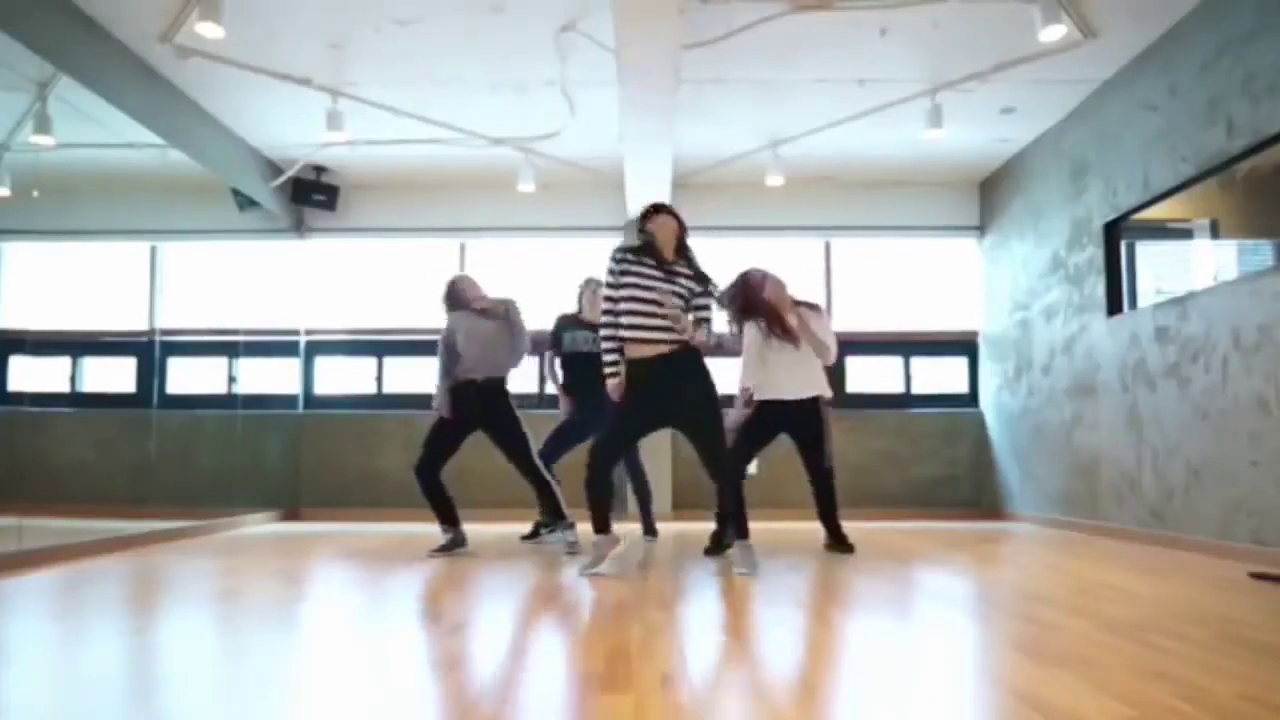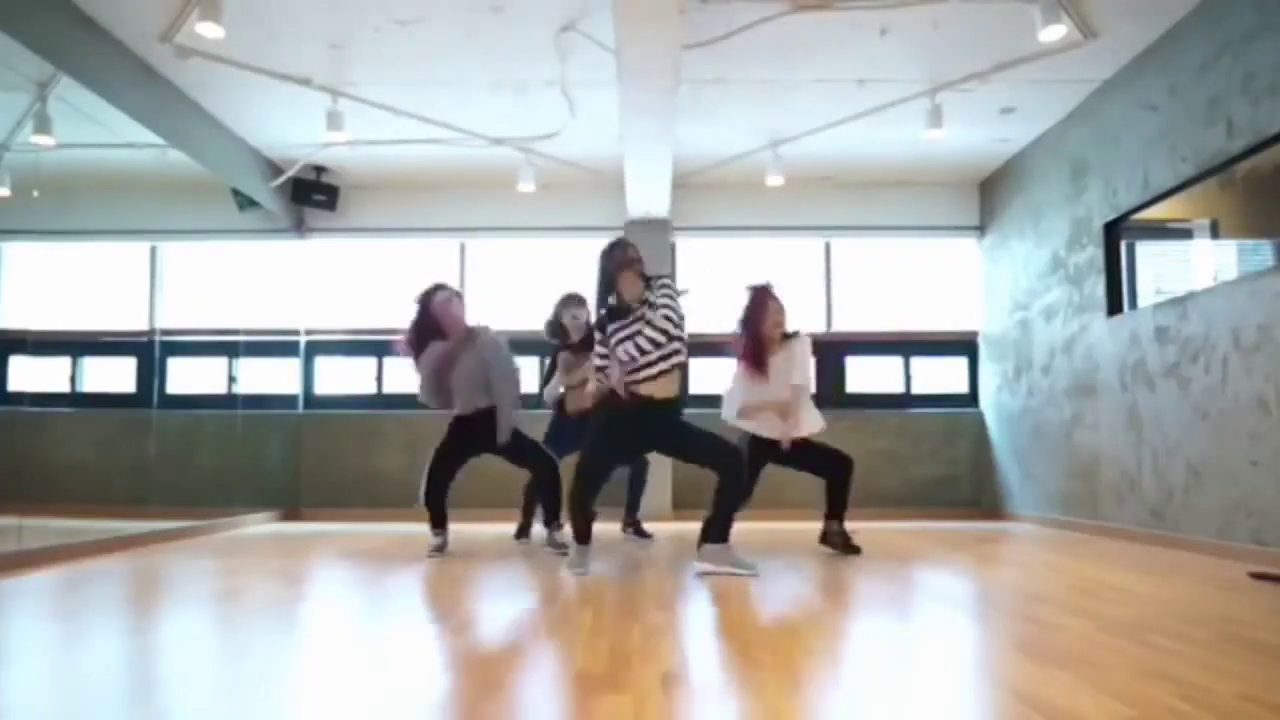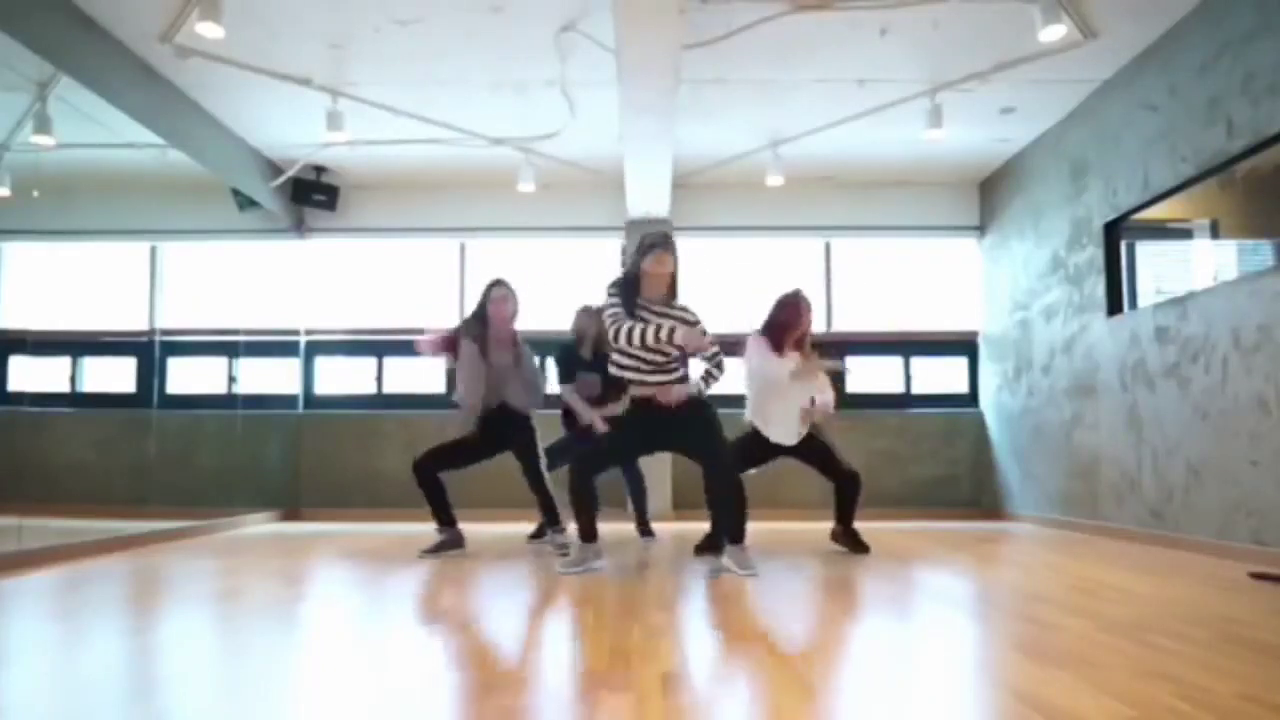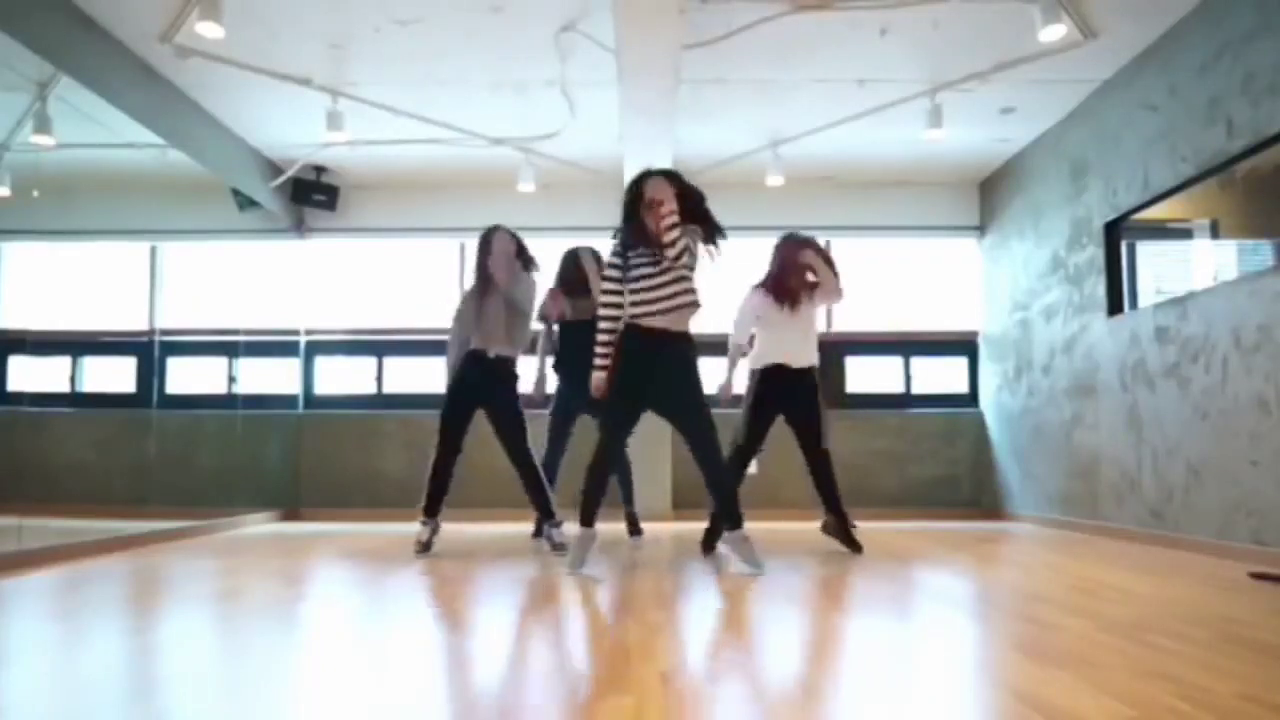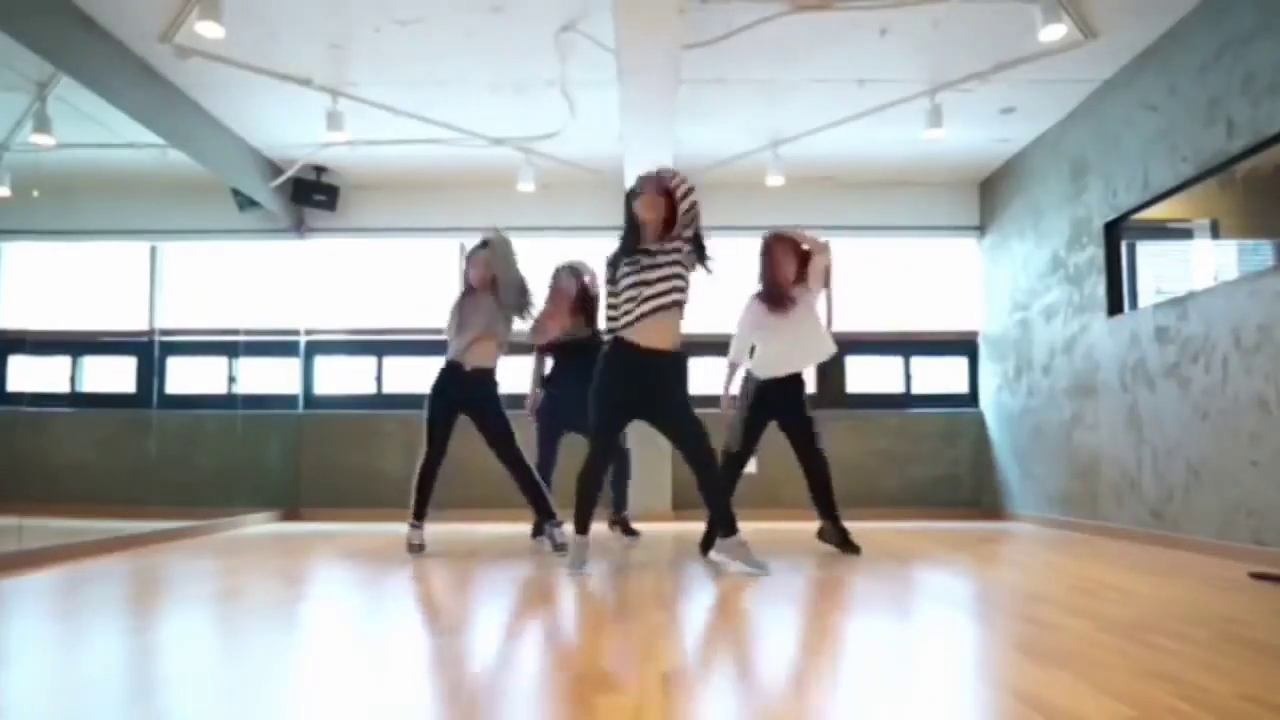
dt=0.3s
person 1, frame 1
left shoulder: (693, 276)
right shoulder: (623, 260)
left elbow: (703, 333)
right elbow: (608, 319)
left wrist: (687, 326)
right wrist: (611, 371)
left hip: (684, 374)
right hip: (639, 379)
left knee: (718, 461)
right knee: (599, 459)
left ankle: (741, 545)
right ankle: (603, 542)
person 1, frame 2
left shoulder: (662, 288)
right shoulder: (607, 314)
left elbow: (665, 328)
right elbow: (601, 367)
left wrist: (622, 364)
right wrist: (595, 383)
left hip: (664, 415)
right hip: (623, 414)
left knee: (732, 463)
right knee: (585, 480)
left ankle: (714, 548)
right ankle: (582, 546)
person 1, frame 3
left shoulder: (683, 315)
right shoulder: (619, 296)
left elbow: (716, 360)
right elbow: (621, 334)
left wrist: (692, 388)
right wrist: (673, 334)
left hip: (683, 411)
right hip: (642, 414)
left knee: (722, 470)
right knee: (582, 468)
left ankle: (735, 547)
right ankle: (588, 546)
person 1, frame 4
left shoulder: (690, 236)
right shoulder: (625, 247)
left elbow: (673, 253)
right elbow: (609, 308)
left wrist: (670, 206)
right wrist: (600, 364)
left hip: (676, 352)
right hip: (635, 349)
left knee: (707, 449)
right knee: (608, 448)
left ankle: (735, 534)
right ankle: (585, 534)
person 1, frame 5
left shoulder: (681, 246)
right shoulder: (621, 259)
left elbow: (688, 202)
right elbow: (612, 318)
left wrist: (665, 180)
left hip: (666, 368)
right hip: (623, 363)
left knee: (702, 454)
right knee: (599, 455)
left ankle: (728, 540)
right ankle: (580, 540)
person 2, frame 1
left shoulder: (506, 310)
right shoulder: (457, 321)
left elbow: (518, 348)
right elbow: (446, 365)
right wrist: (442, 399)
left hip: (493, 397)
right hip: (461, 398)
left knee: (529, 466)
right knee: (425, 468)
left ankle: (564, 528)
right ankle: (453, 533)
person 2, frame 2
left shoulder: (485, 339)
right shoulder: (434, 350)
left elbow: (508, 381)
right elbow: (432, 399)
left wrist: (505, 423)
right wrist: (431, 359)
left hip: (497, 425)
right hip: (462, 427)
left knee: (547, 465)
right knee: (436, 483)
left ankle: (553, 531)
right ankle: (440, 535)
person 2, frame 3
left shoulder: (520, 346)
right shoulder: (471, 338)
left elbow: (534, 394)
right elbow: (469, 372)
left hip: (515, 422)
right hip: (483, 426)
left knee: (533, 472)
right knee: (423, 467)
left ankle: (555, 530)
right ankle: (450, 533)
person 2, frame 4
left shoulder: (522, 285)
right shoulder: (474, 294)
left elbow: (520, 299)
right elbow: (458, 339)
left wrist: (508, 264)
left hip: (501, 375)
right hip: (470, 371)
left knee: (520, 454)
right knee: (447, 450)
left ankle: (551, 524)
right ankle: (429, 521)
person 2, frame 5
left shoulder: (505, 297)
right shoulder: (462, 303)
left elbow: (506, 261)
left wrist: (495, 241)
left hip: (481, 384)
right hip: (450, 380)
left knee: (512, 456)
right knee: (433, 455)
left ankle: (550, 523)
right ankle: (416, 525)
person 3, frame 1
left shoulder: (813, 314)
right shoulder: (757, 326)
left elbow: (829, 356)
right elbow: (749, 371)
left wrist: (804, 328)
right wrist: (739, 408)
left hip: (808, 404)
right hip: (770, 404)
left knee: (821, 470)
right knee: (733, 463)
left ankle: (834, 533)
right ankle: (723, 533)
person 3, frame 2
left shoulder: (798, 344)
right shoulder: (747, 361)
left elbow: (800, 385)
right elbow: (729, 410)
left wrist: (789, 420)
right wrist: (769, 406)
left hip: (795, 440)
right hip: (757, 440)
left knee: (842, 465)
left ankle: (833, 529)
person 3, frame 3
left shoulder: (806, 354)
right shoulder: (759, 343)
left elbow: (825, 401)
right elbow: (785, 371)
left wrist: (814, 412)
right wrist: (817, 366)
left hip: (800, 434)
right hip: (763, 433)
left knee: (849, 478)
left ankle: (843, 529)
right ankle: (718, 533)
person 3, frame 4
left shoulder: (811, 295)
right shoulder: (761, 294)
left elbow: (835, 292)
right elbow: (739, 336)
left wrist: (815, 258)
right wrist: (728, 377)
left hip: (802, 379)
right hip: (768, 377)
left knee: (817, 452)
right knee: (743, 451)
left ankle: (836, 520)
right ankle: (718, 523)
person 3, frame 5
left shoulder: (807, 291)
right shoulder: (758, 304)
left elbow: (822, 253)
right elbow: (739, 349)
left wrist: (794, 238)
right wrist: (726, 388)
left hip: (792, 385)
right hip: (762, 385)
left knee: (812, 455)
right knee: (735, 455)
left ankle: (831, 525)
right ankle: (716, 527)
person 4, frame 1
right shoulder: (565, 324)
right elbow: (550, 359)
right wrist: (560, 393)
left hip: (609, 407)
right hip: (579, 410)
left knee: (632, 464)
right knee: (543, 459)
left ankle: (648, 521)
right ankle: (547, 521)
person 4, frame 2
left shoulder: (598, 339)
right shoulder: (560, 352)
right elbow: (548, 397)
right wrist: (560, 375)
right hip: (567, 423)
left knee: (639, 463)
left ankle: (631, 521)
right ankle: (525, 523)
person 4, frame 3
left shoulder: (609, 358)
right shoulder: (566, 353)
left elbow: (626, 401)
right elbow: (566, 392)
left wrist: (597, 413)
right wrist: (591, 418)
left hip: (609, 429)
right hip: (578, 432)
left knee: (631, 470)
left ankle: (642, 522)
person 4, frame 4
left shoulder: (598, 298)
right shoulder: (558, 295)
left elbow: (602, 296)
right elbow: (546, 331)
left wrist: (587, 260)
right wrist: (540, 373)
right hip: (570, 384)
right knee: (554, 451)
left ankle: (630, 513)
person 4, frame 5
left shoulder: (588, 309)
left elbow: (596, 292)
right elbow: (540, 354)
left wrist: (584, 271)
right wrist: (535, 393)
left hip: (588, 399)
right hip: (556, 399)
left knee: (618, 454)
right knee: (545, 461)
left ankle: (619, 517)
right ankle: (542, 519)
